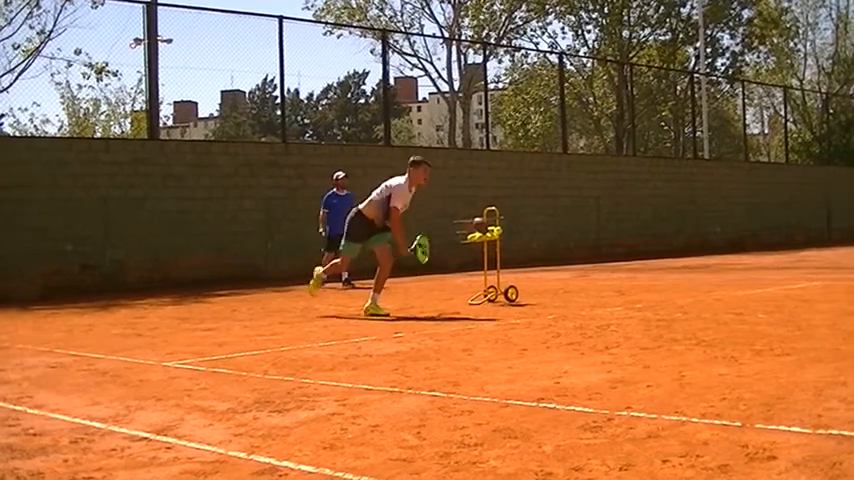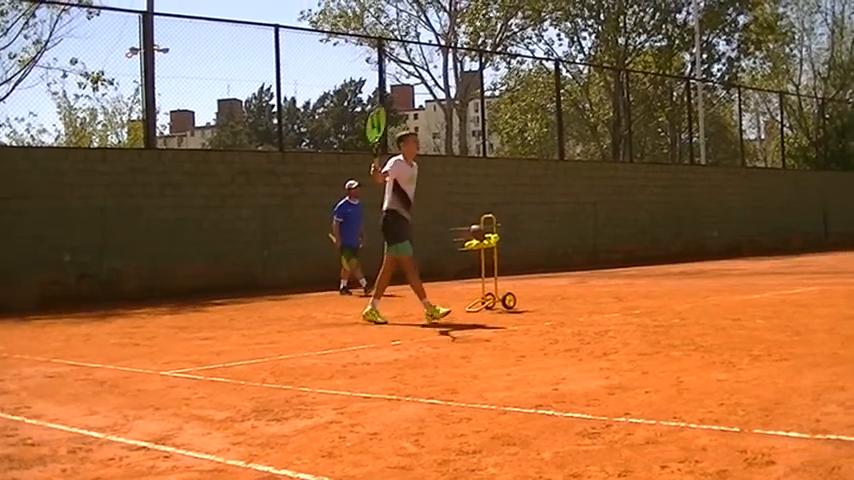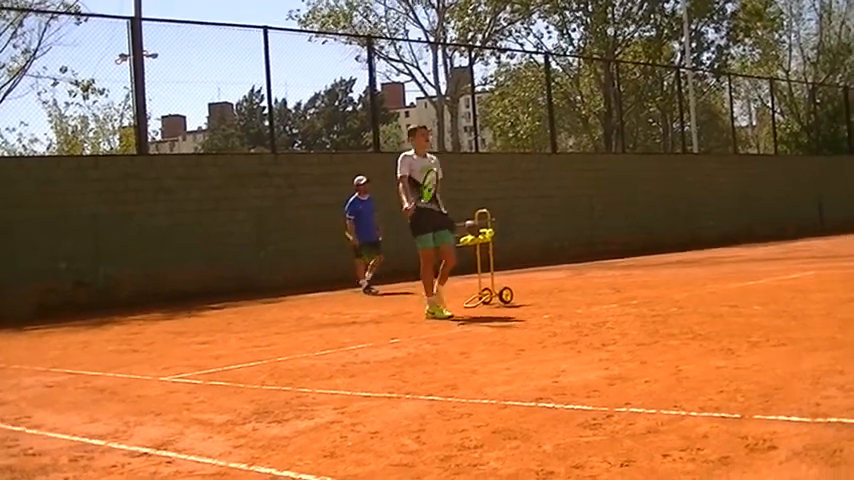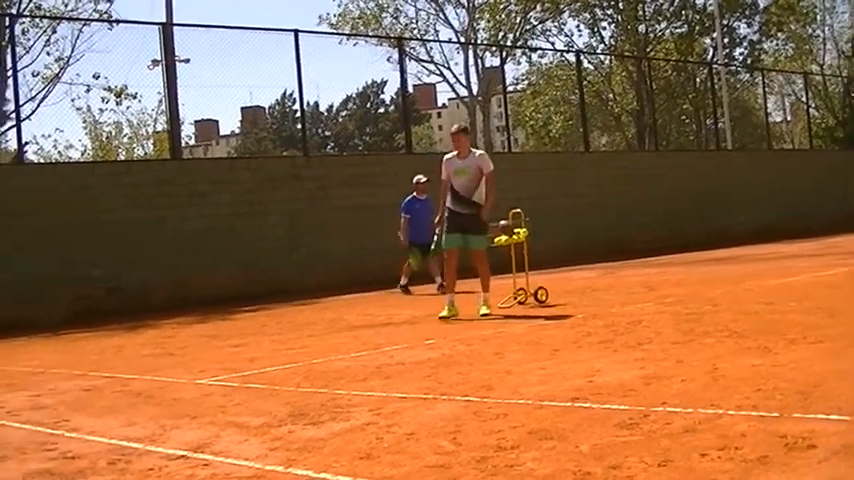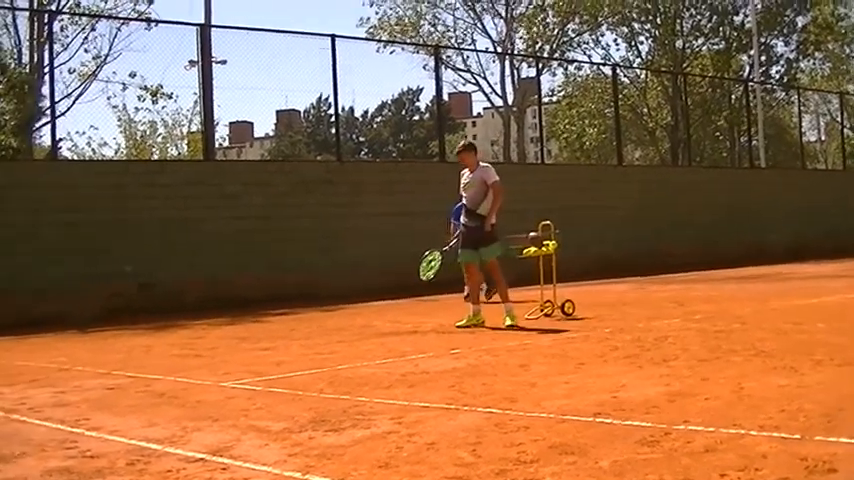
dt=0.5s
person 1, frame 1
left shoulder: (409, 188)
right shoulder: (401, 186)
left elbow: (394, 218)
right elbow: (394, 222)
left wrist: (398, 244)
right wrist: (403, 247)
left hip: (376, 224)
right hip: (359, 220)
left knee: (387, 261)
right knee: (345, 263)
left ankle: (373, 304)
right ankle: (321, 275)
person 1, frame 2
left shoulder: (413, 167)
right shoulder: (396, 163)
right elbow: (381, 178)
right wrist: (377, 173)
left hip: (403, 220)
right hip: (393, 219)
left knee: (389, 267)
right knee: (410, 267)
left ankle: (372, 309)
right ankle: (429, 309)
person 1, frame 3
left shoulder: (433, 160)
right shoulder: (406, 158)
right elbow: (402, 184)
left wrist: (442, 210)
right wrist: (406, 203)
left hip: (437, 213)
right hip: (419, 214)
left knee: (450, 256)
right knee: (427, 259)
left ankle: (437, 291)
right ankle: (431, 306)
person 1, frame 4
left shoulder: (480, 157)
right shoulder: (448, 160)
left elbow: (491, 183)
left wrist: (485, 209)
right wrist: (441, 213)
left hip: (475, 213)
right hip: (453, 214)
left knee: (480, 259)
right knee: (450, 258)
left ankle: (485, 302)
right ankle: (450, 304)
person 1, frame 5
left shoulder: (486, 170)
right shoulder: (463, 175)
left elbow: (498, 194)
left wrist: (488, 220)
right wrist: (462, 227)
left hip: (483, 227)
right hip: (468, 228)
left knee: (493, 268)
right knee: (470, 271)
left ankle: (509, 313)
right ankle: (475, 314)
